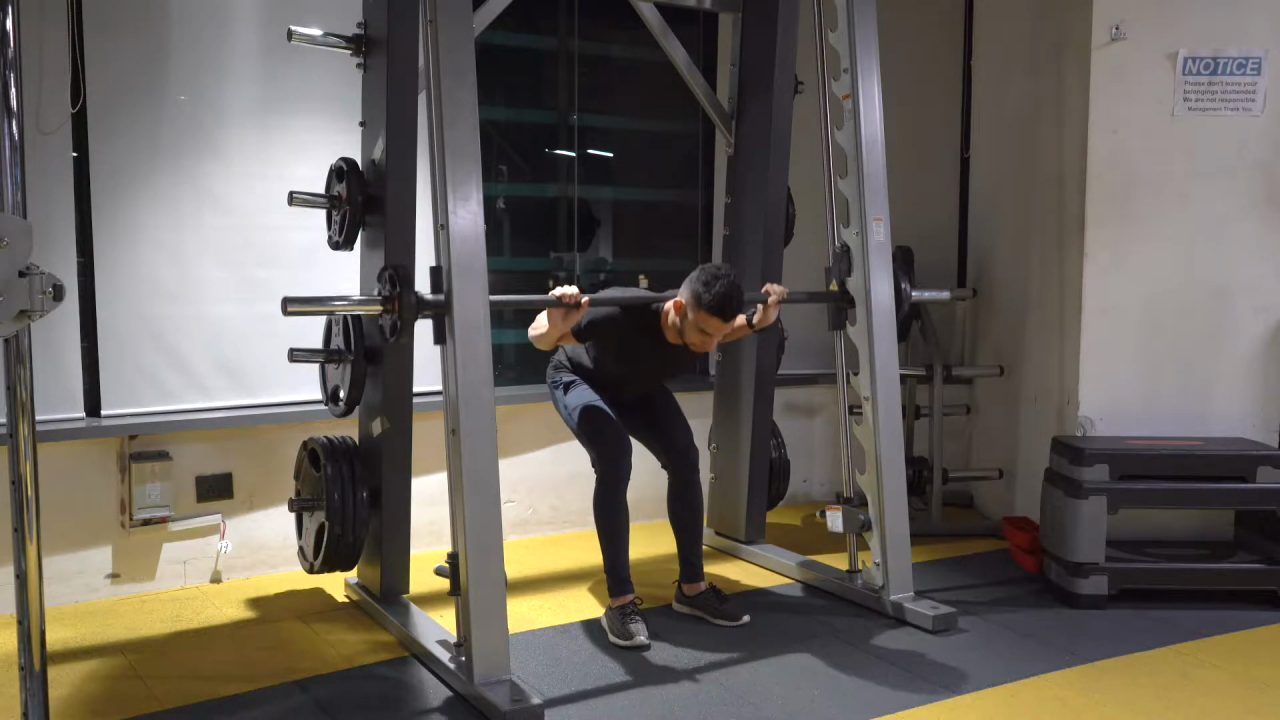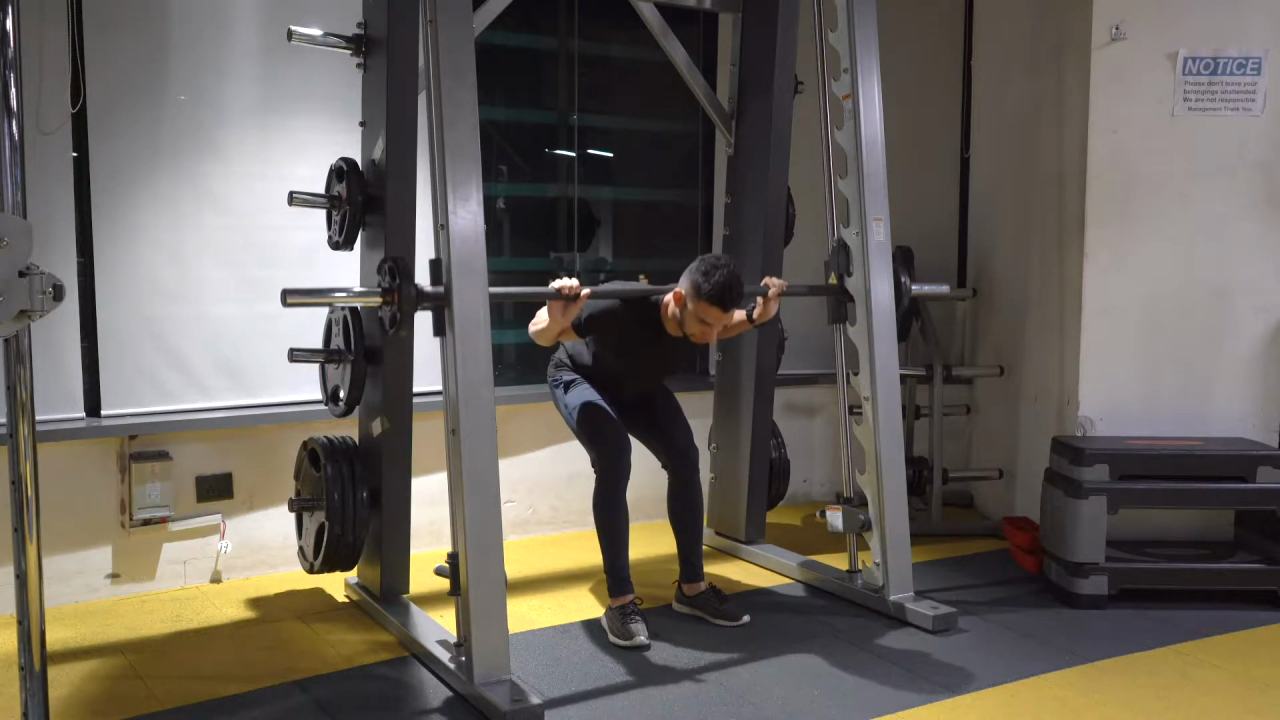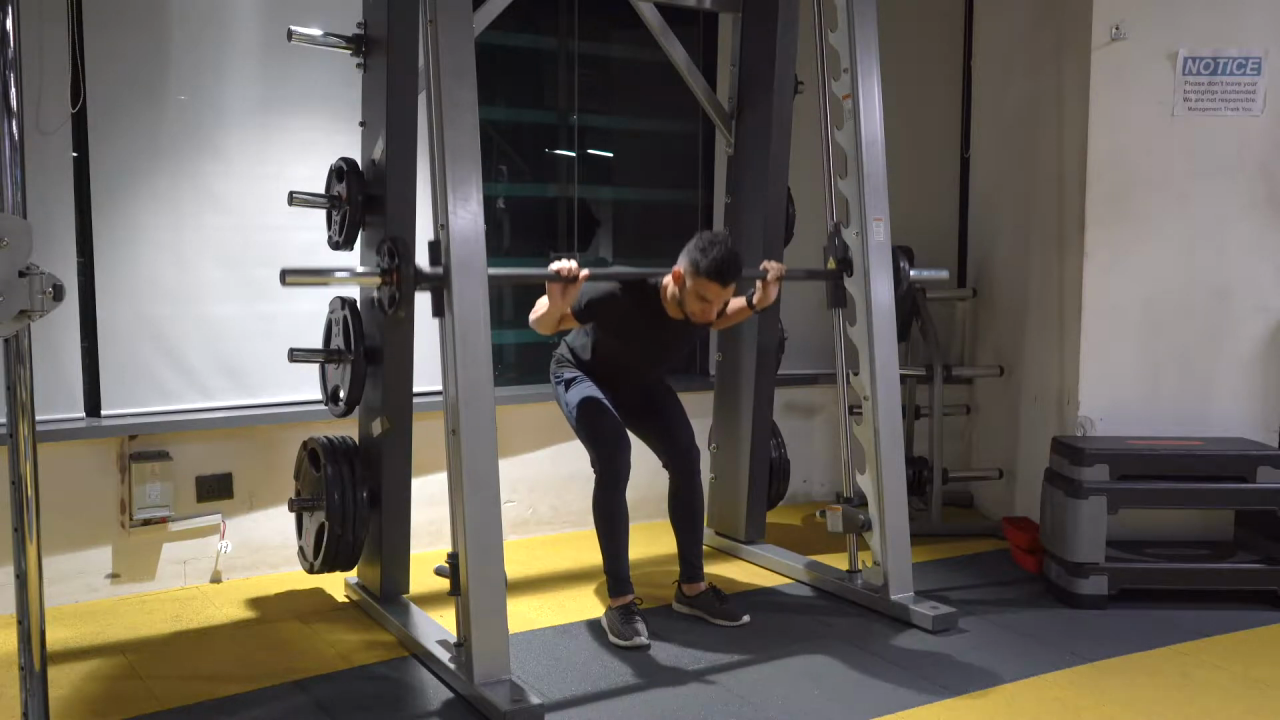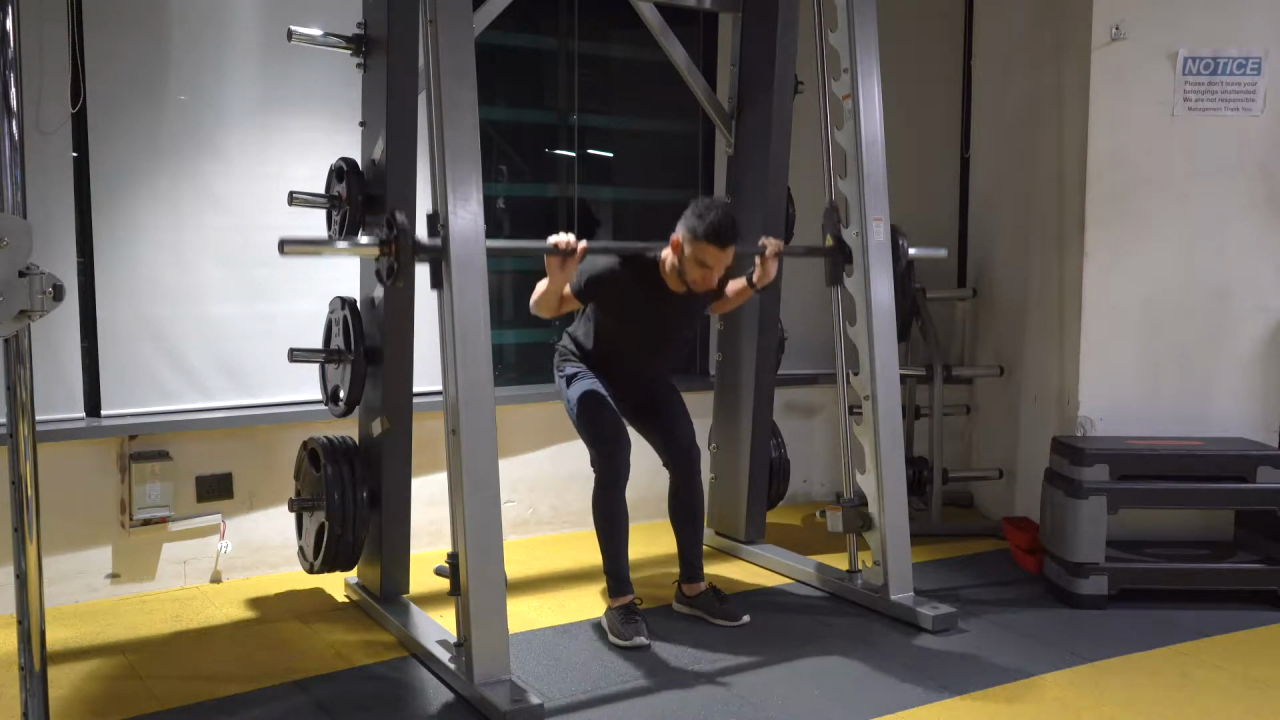
dt=0.2s
person 1, frame 1
left shoulder: (704, 324)
right shoulder: (619, 317)
right elbow: (538, 337)
left wrist: (758, 321)
right wrist: (555, 325)
left hip: (639, 384)
right hip: (580, 379)
left knee: (684, 457)
right knee: (615, 460)
left ankle: (692, 586)
right ankle: (621, 601)
person 1, frame 2
left shoulder: (703, 317)
right shoulder: (620, 311)
right elbow: (538, 334)
left wrist: (758, 315)
right wrist: (556, 319)
left hip: (640, 383)
right hip: (581, 378)
left knee: (685, 457)
right knee: (615, 461)
left ankle: (692, 586)
right ankle: (621, 601)
person 1, frame 3
left shoulder: (705, 302)
right shoulder: (619, 295)
right elbow: (539, 324)
left wrist: (757, 301)
right wrist: (557, 302)
left hip: (642, 379)
right hip: (583, 375)
left knee: (686, 458)
right knee: (614, 462)
left ankle: (692, 587)
right ankle: (620, 602)
person 1, frame 4
left shoulder: (707, 279)
right shoulder: (618, 272)
right elbow: (543, 309)
left wrist: (758, 280)
right wrist: (556, 278)
left hip: (647, 372)
right hip: (586, 367)
left knee: (687, 459)
right knee: (614, 462)
left ankle: (692, 586)
right ankle: (620, 601)
